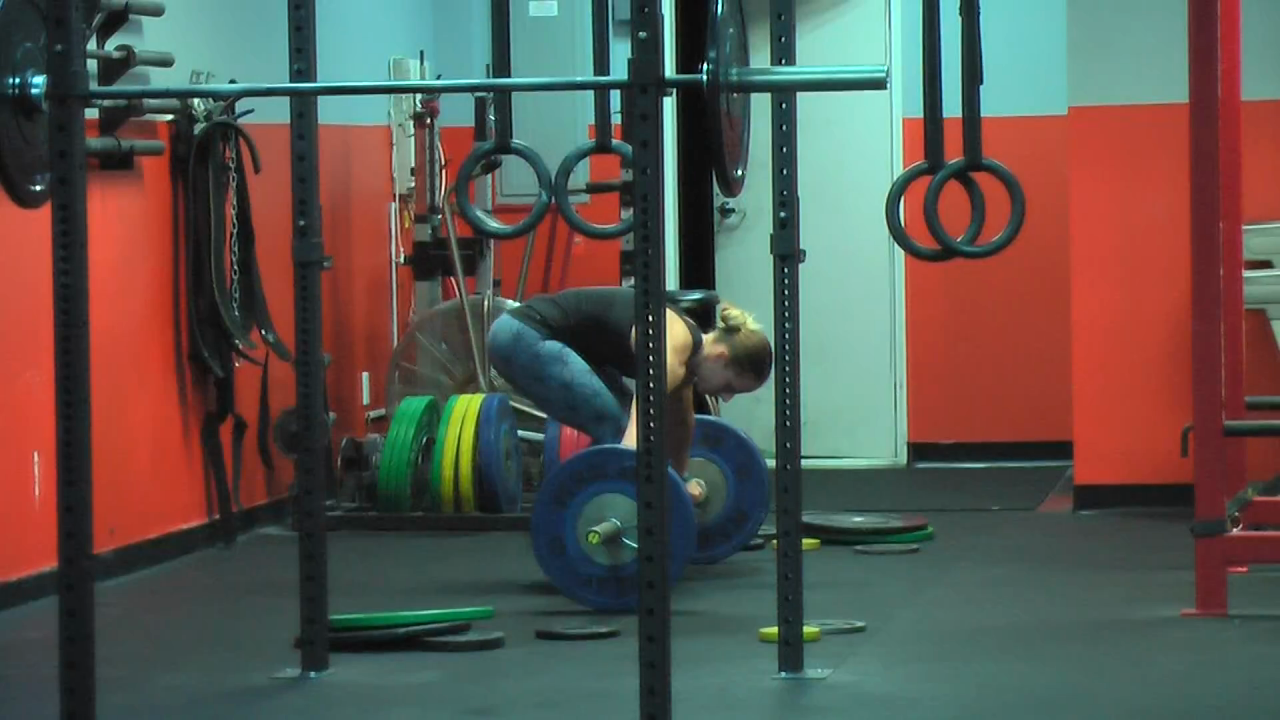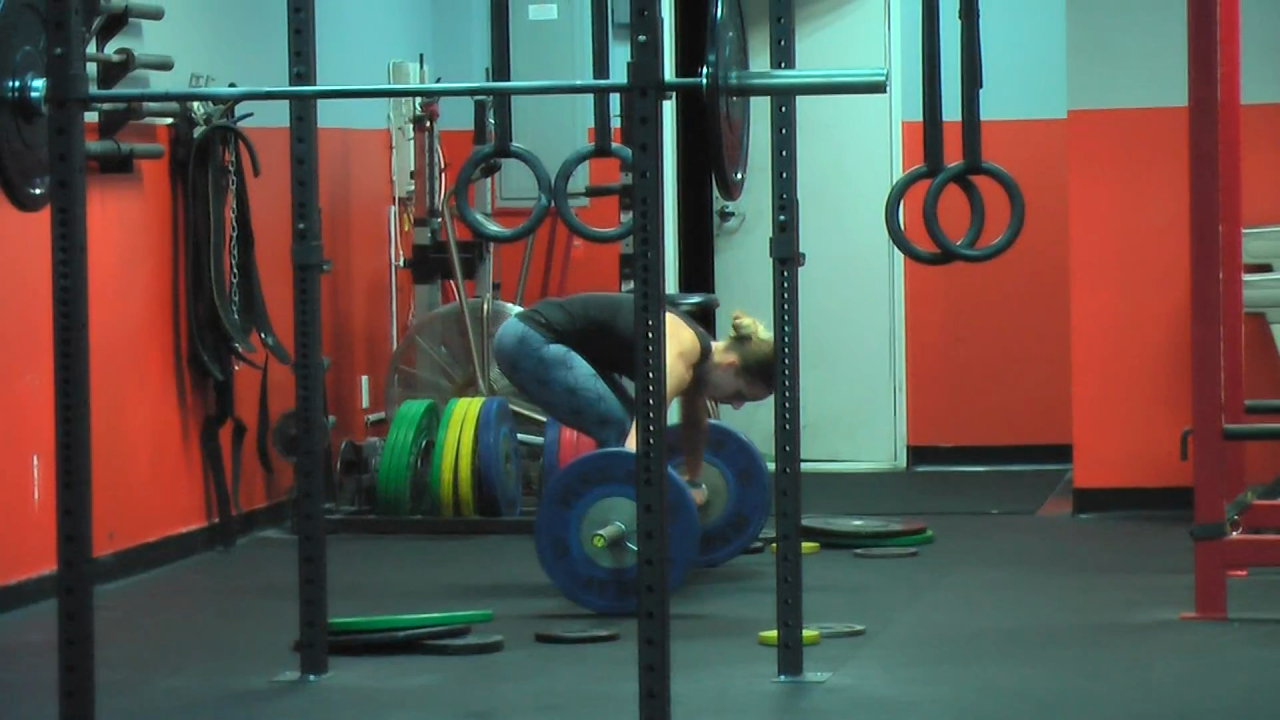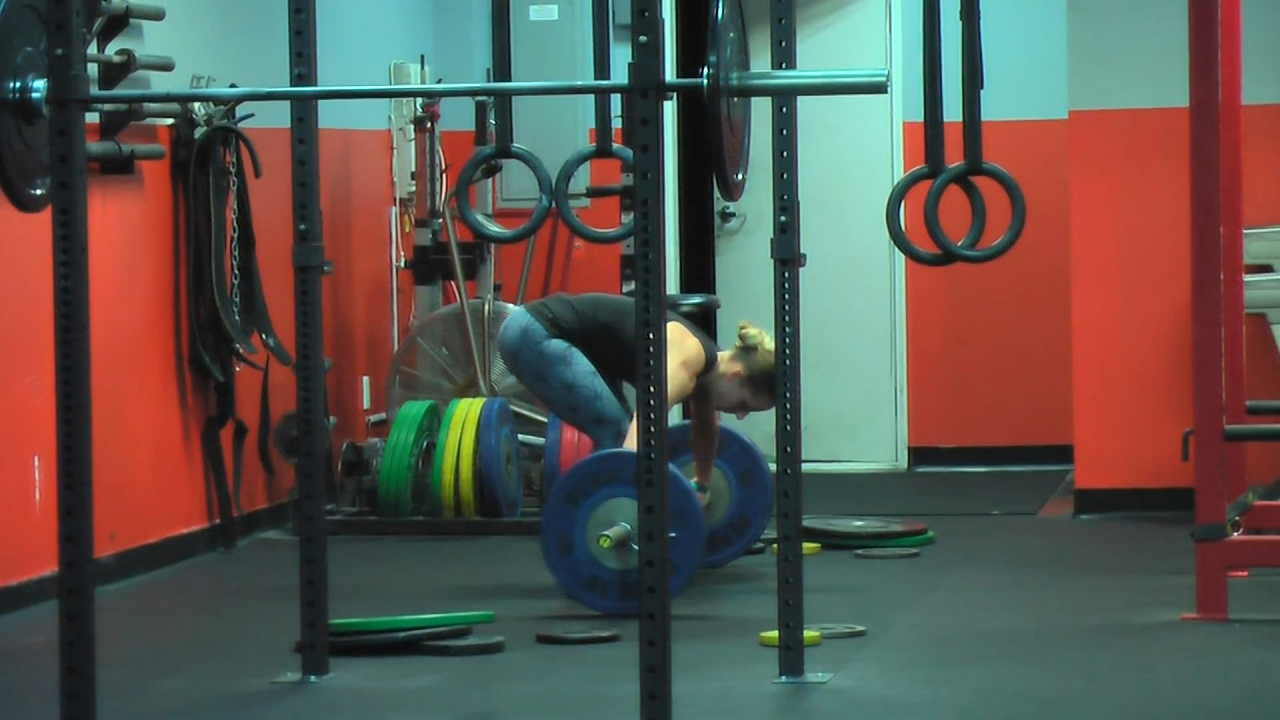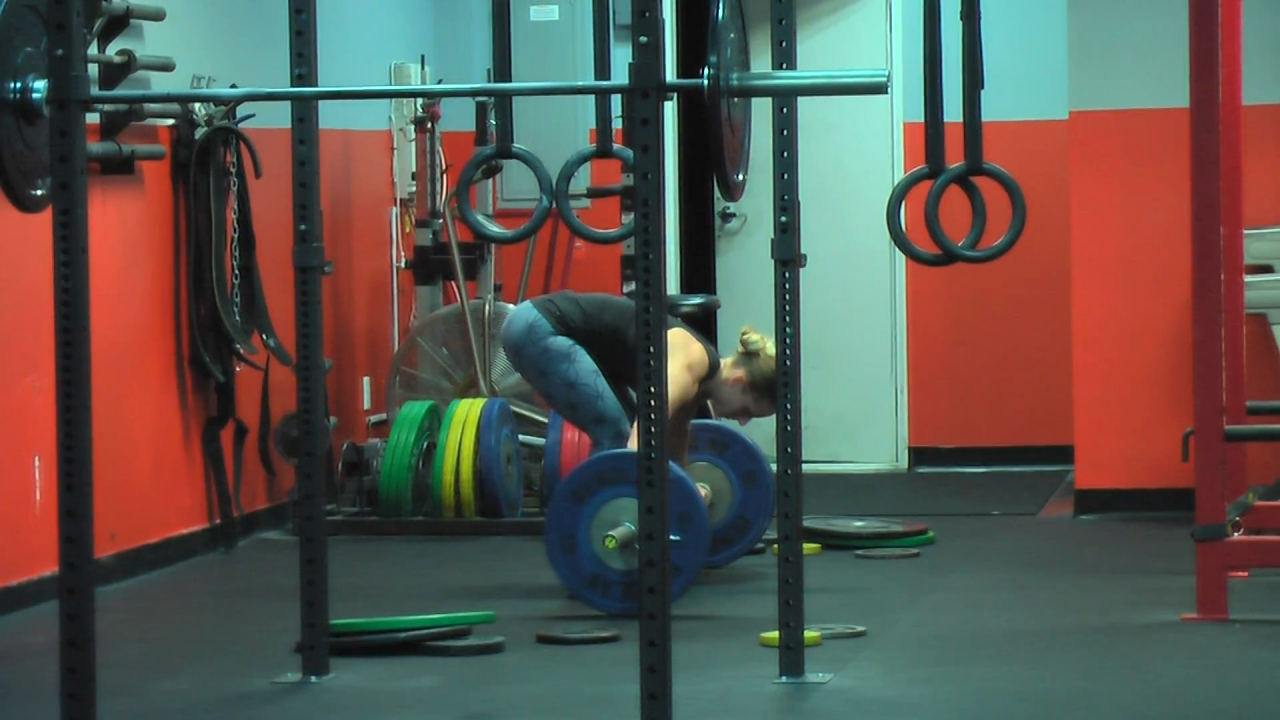
dt=0.2s
person 1, frame 1
left shoulder: (686, 343)
right shoulder: (673, 346)
left elbow: (679, 417)
right elbow: (640, 424)
left wrist: (680, 479)
left hip: (534, 335)
right hip: (521, 333)
left knee: (608, 423)
right knee: (613, 429)
person 1, frame 2
left shoulder: (699, 354)
right shoulder: (681, 351)
left elbow: (694, 423)
left wrist: (693, 482)
left hip: (537, 339)
right hip: (529, 339)
left knee: (617, 432)
right knee: (618, 434)
person 1, frame 3
left shoulder: (706, 365)
right shoulder: (686, 360)
left elbow: (705, 428)
left wrist: (701, 485)
left hip: (543, 333)
right hip: (534, 333)
left knee: (614, 430)
right knee: (614, 433)
person 1, frame 4
left shoulder: (706, 372)
right shoulder: (689, 364)
left elbow: (675, 432)
left hip: (545, 328)
right hip: (537, 328)
left knee: (616, 431)
right knee: (614, 434)
